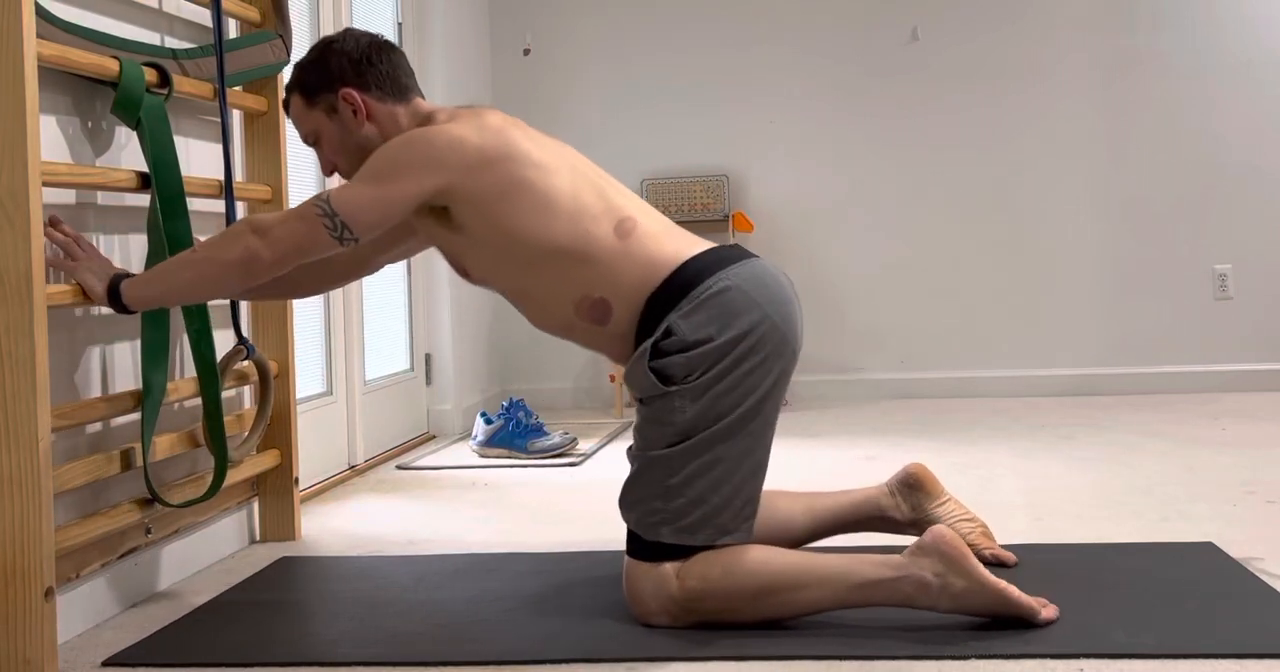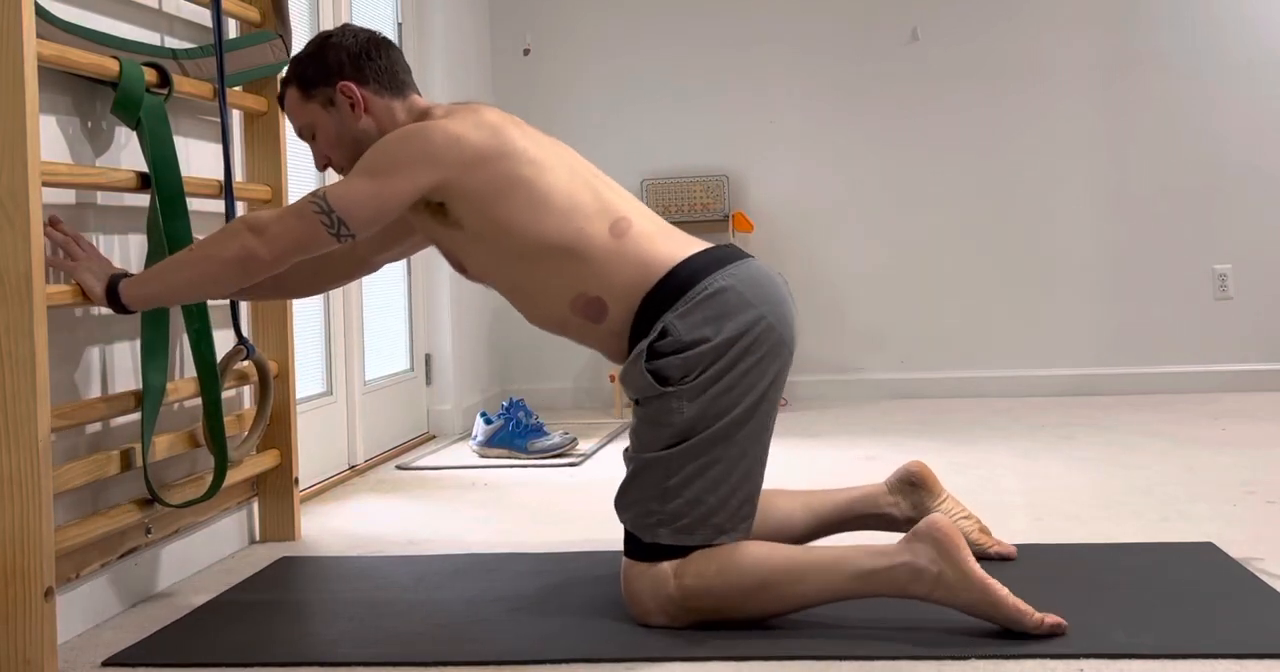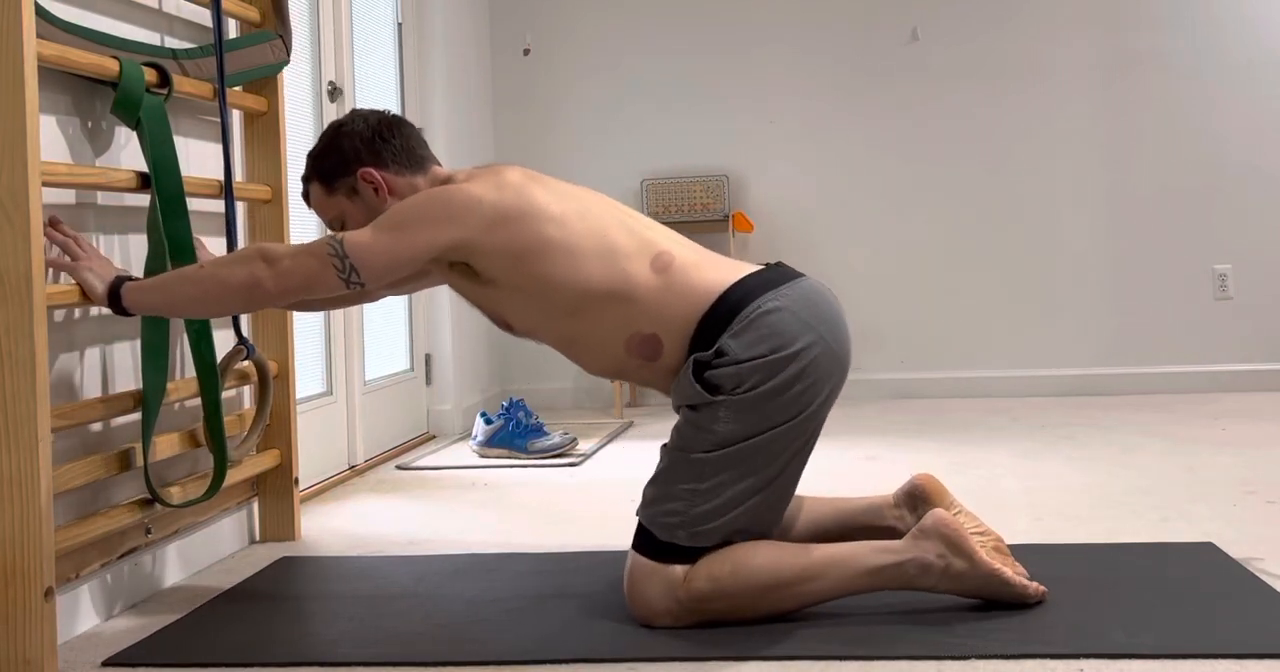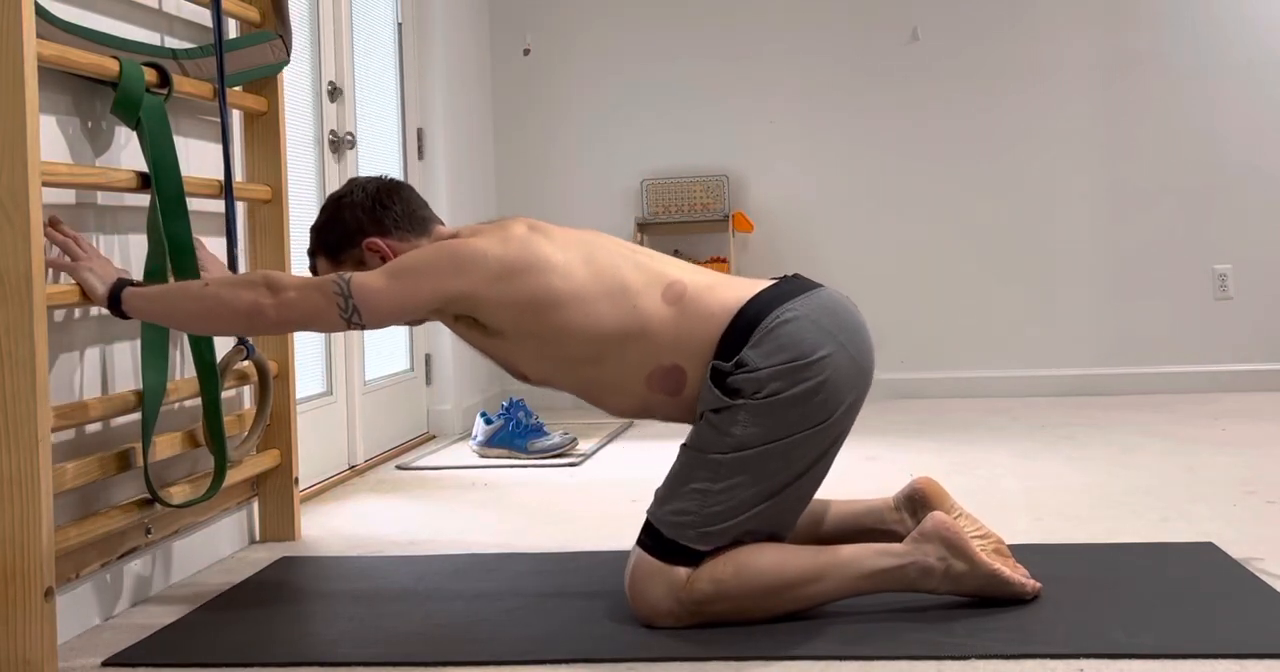
dt=0.5s
person 1, frame 1
left shoulder: (427, 149)
right shoulder: (457, 170)
left elbow: (272, 245)
right elbow: (334, 264)
left wrist: (123, 288)
right wrist: (216, 279)
left hip: (709, 323)
right hip: (740, 301)
left knee: (662, 588)
right knee: (705, 537)
left ankle: (919, 570)
right ankle: (895, 501)
person 1, frame 2
left shoulder: (425, 144)
right shoulder: (449, 168)
left elbow: (270, 240)
right elbow: (337, 261)
left wrist: (123, 287)
right wrist: (210, 281)
left hip: (707, 325)
right hip: (738, 302)
left knee: (661, 588)
right knee: (704, 535)
left ankle: (912, 563)
right ankle: (894, 498)
person 1, frame 3
left shoulder: (449, 209)
right shoulder: (480, 212)
left elbow: (278, 275)
right elbow: (335, 286)
left wrist: (122, 289)
right wrist: (211, 283)
left hip: (762, 346)
right hip: (789, 318)
left knee: (662, 588)
right knee: (709, 536)
left ankle: (917, 558)
right ankle: (898, 510)
person 1, frame 4
left shoulder: (453, 267)
right shoulder: (492, 252)
left elbow: (273, 304)
left wrist: (120, 291)
right wrist: (222, 289)
left hip: (787, 357)
right hip: (811, 330)
left knee: (662, 589)
right knee: (716, 541)
left ankle: (918, 560)
right ankle: (903, 514)
